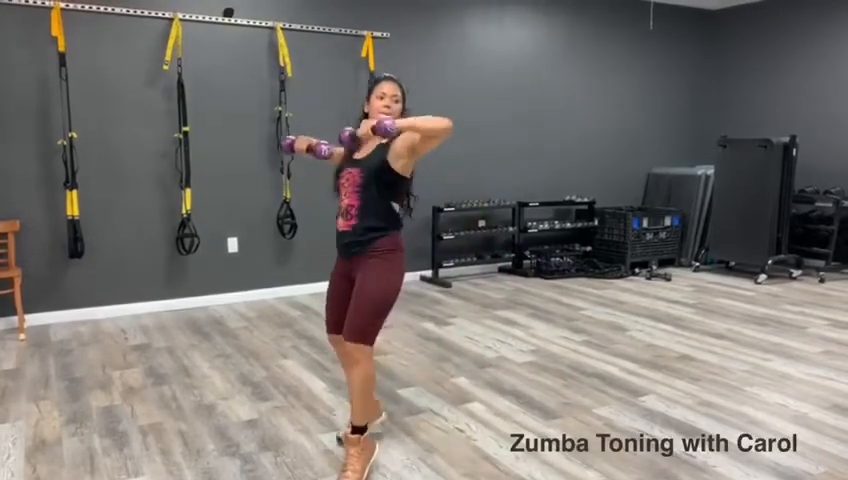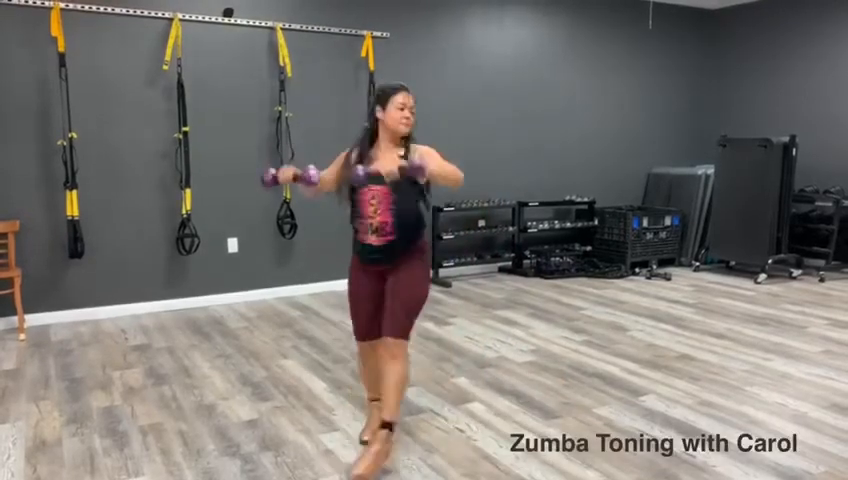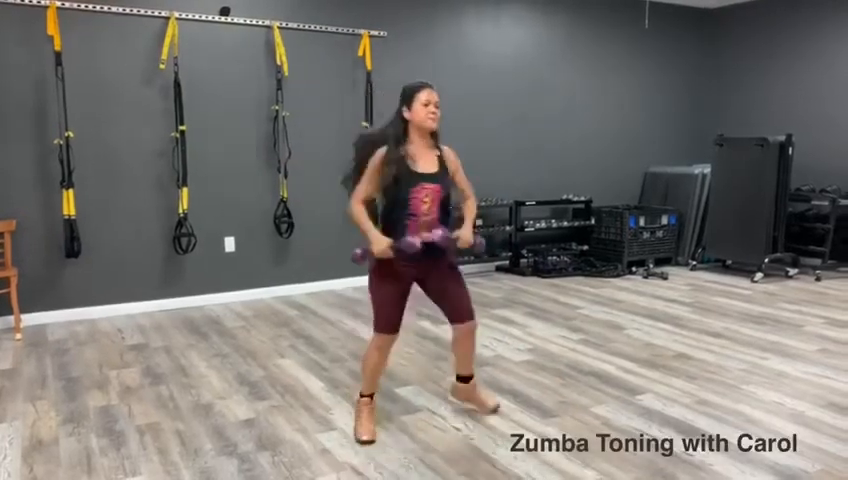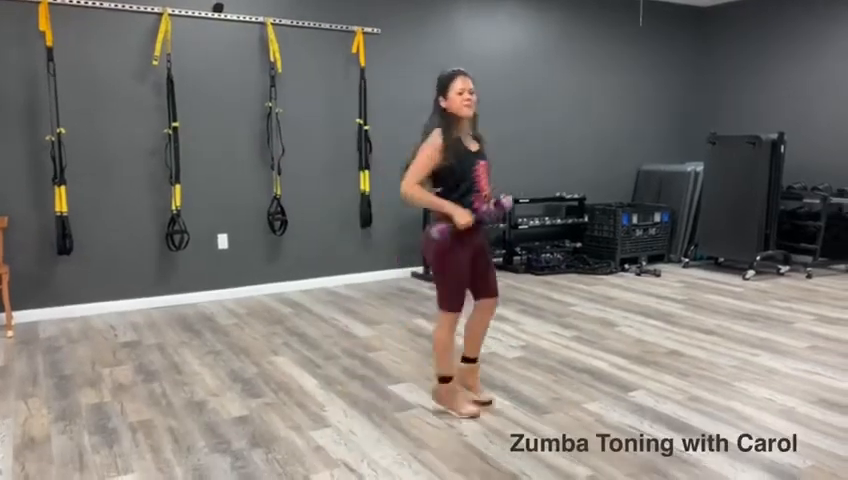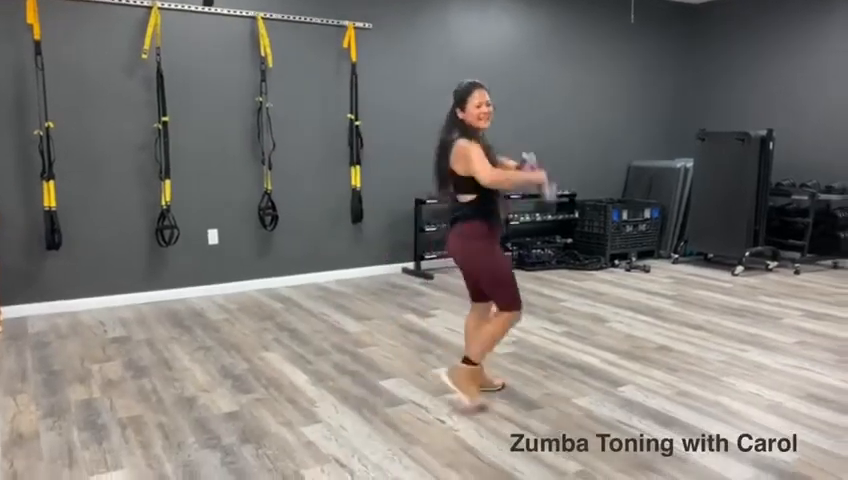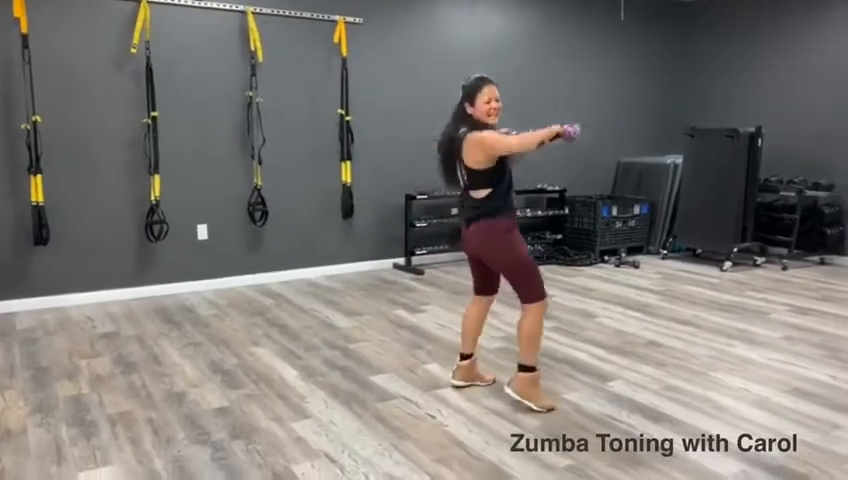
dt=0.3s
person 1, frame 1
left shoulder: (402, 145)
right shoulder: (355, 146)
left elbow: (444, 125)
right elbow: (335, 157)
left wrist: (390, 125)
right wrist: (310, 146)
left hip: (380, 256)
right hip: (346, 255)
left knee: (357, 346)
right knee: (338, 339)
left ankle: (360, 443)
right ankle: (369, 405)
person 1, frame 2
left shoulder: (418, 154)
right shoulder: (354, 157)
left elbow: (456, 178)
right elbow: (319, 185)
left wrist: (407, 163)
right wrist: (293, 174)
left hip: (408, 262)
right hip: (365, 263)
left knee: (394, 344)
right knee: (367, 343)
left ankle: (383, 438)
right ankle: (376, 409)
person 1, frame 3
left shoulder: (446, 155)
right shoulder: (387, 156)
left elbow: (467, 195)
right elbow: (358, 201)
left wrist: (467, 227)
right wrist: (374, 235)
left hip: (438, 256)
right hip: (395, 260)
left knee: (465, 323)
right knee: (385, 336)
left ankle: (466, 387)
right ankle: (365, 405)
person 1, frame 4
left shoulder: (473, 136)
right shoulder: (439, 139)
right elbow: (408, 187)
left wrist: (489, 199)
right wrist: (452, 209)
left hip: (474, 232)
right hip: (450, 237)
left knee: (488, 301)
right knee: (450, 312)
left ankle: (466, 373)
right ankle: (445, 388)
person 1, frame 5
left shoulder: (462, 143)
right shoulder: (466, 146)
left elbow: (495, 164)
right elbow: (492, 178)
left wrist: (515, 166)
right wrist: (532, 176)
left hip: (465, 236)
right hip: (475, 238)
left knee: (483, 304)
right knee: (510, 309)
left ankle: (473, 373)
right ankle: (461, 369)
person 1, frame 6
left shoulder: (462, 137)
right shoulder: (482, 139)
right elbow: (517, 144)
left wrist: (513, 139)
right wrist: (554, 130)
left hip: (475, 230)
right hip: (496, 232)
left knee: (482, 296)
right knee: (535, 301)
left ankle: (465, 367)
right ankle: (525, 381)
